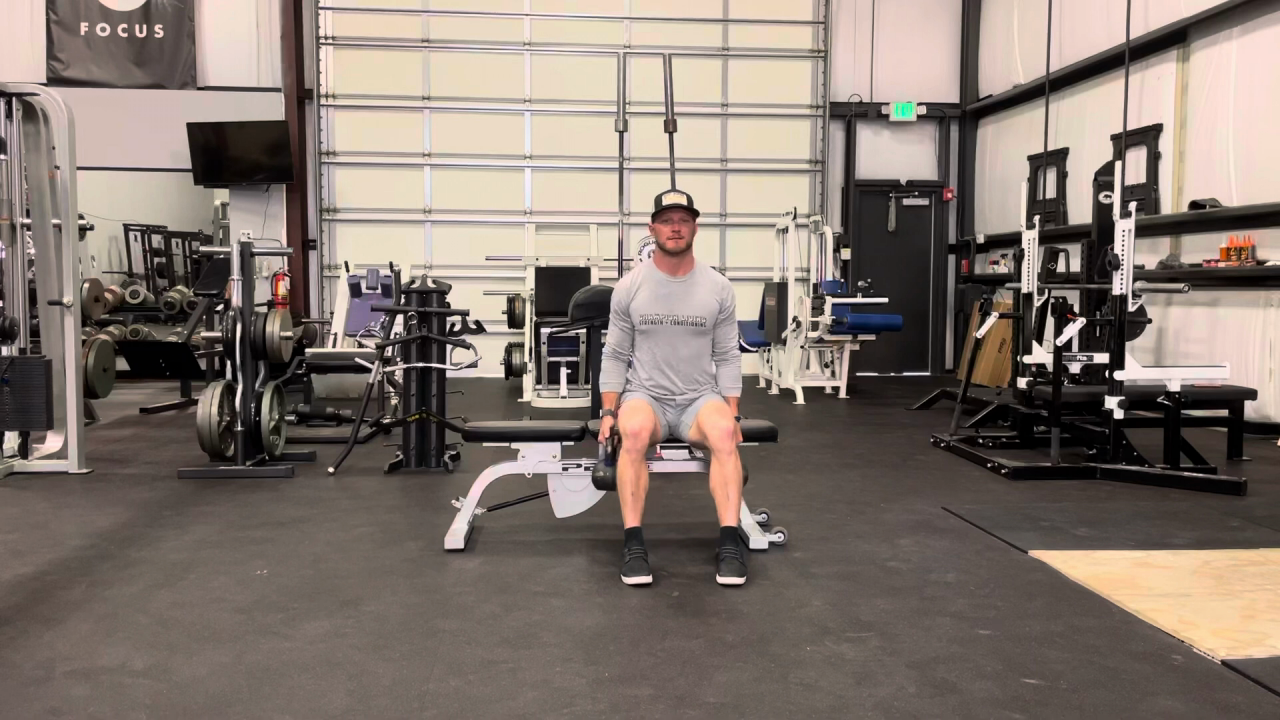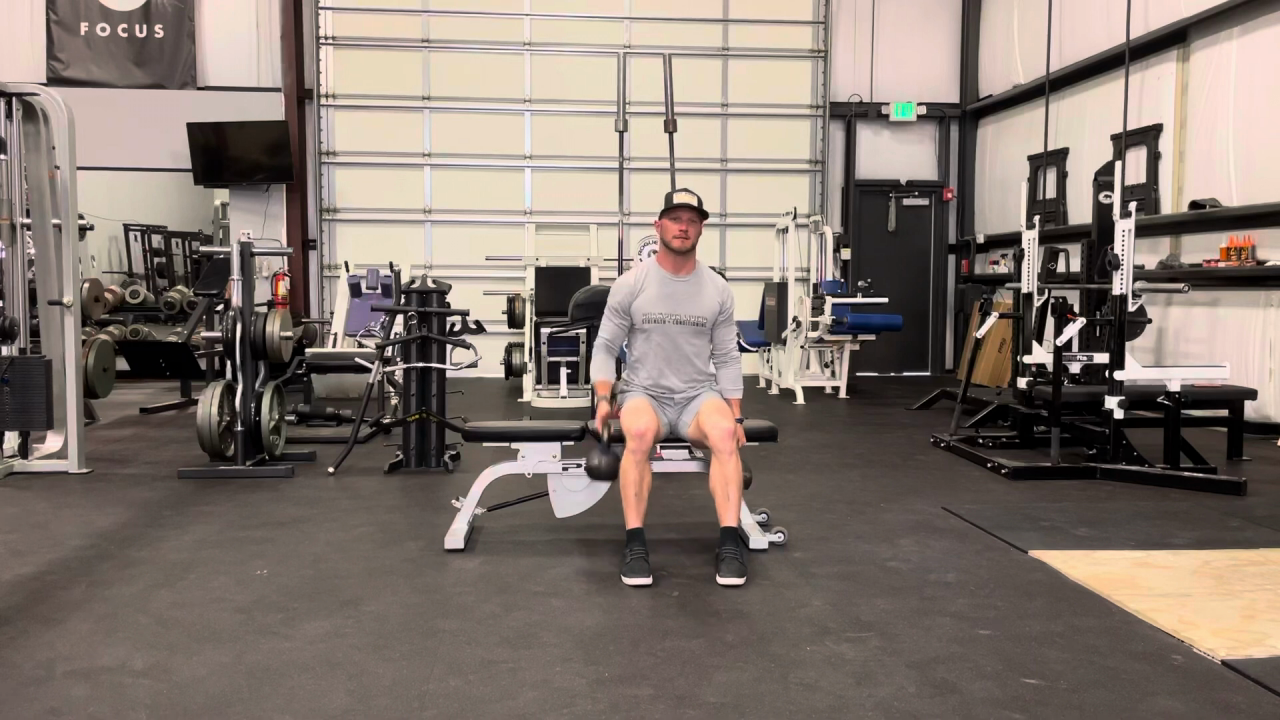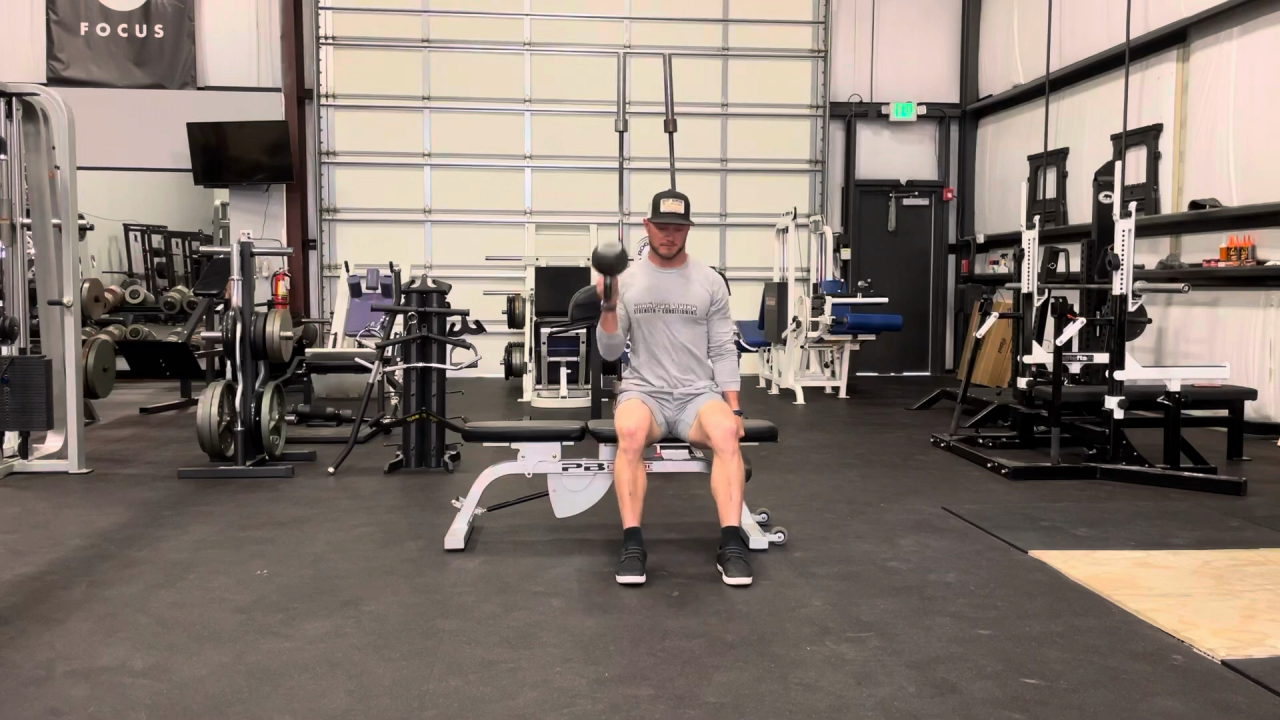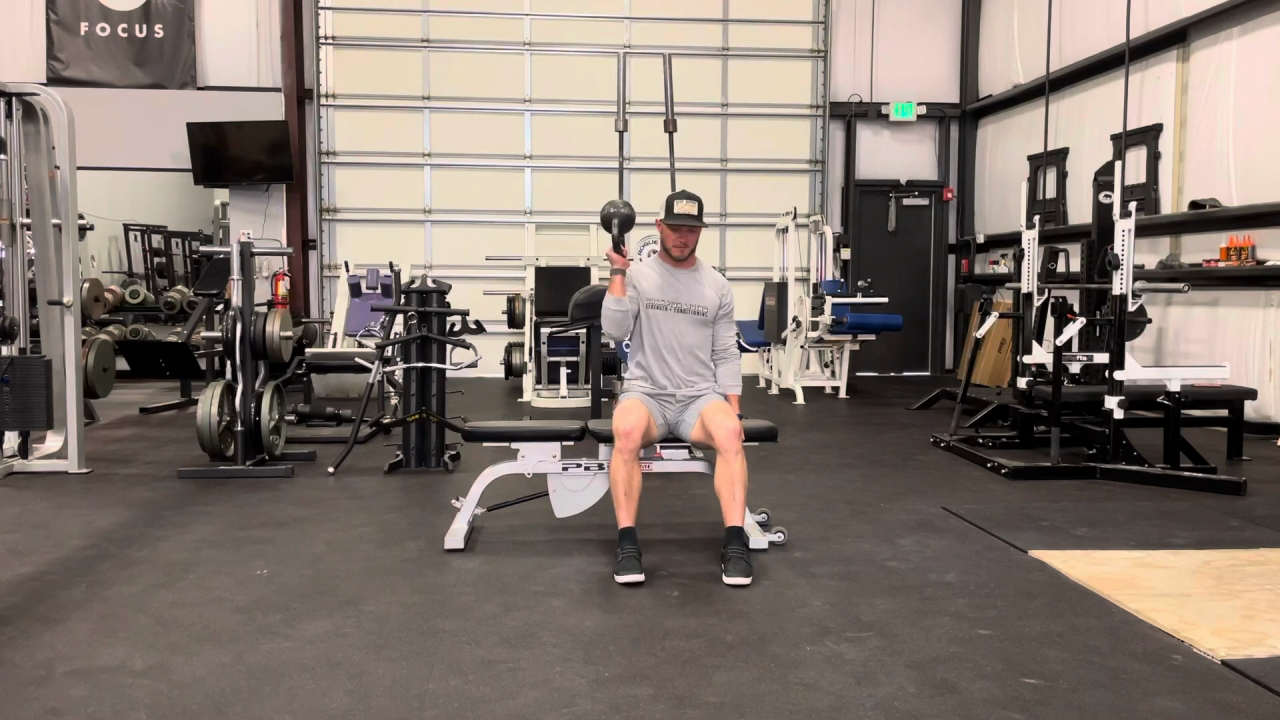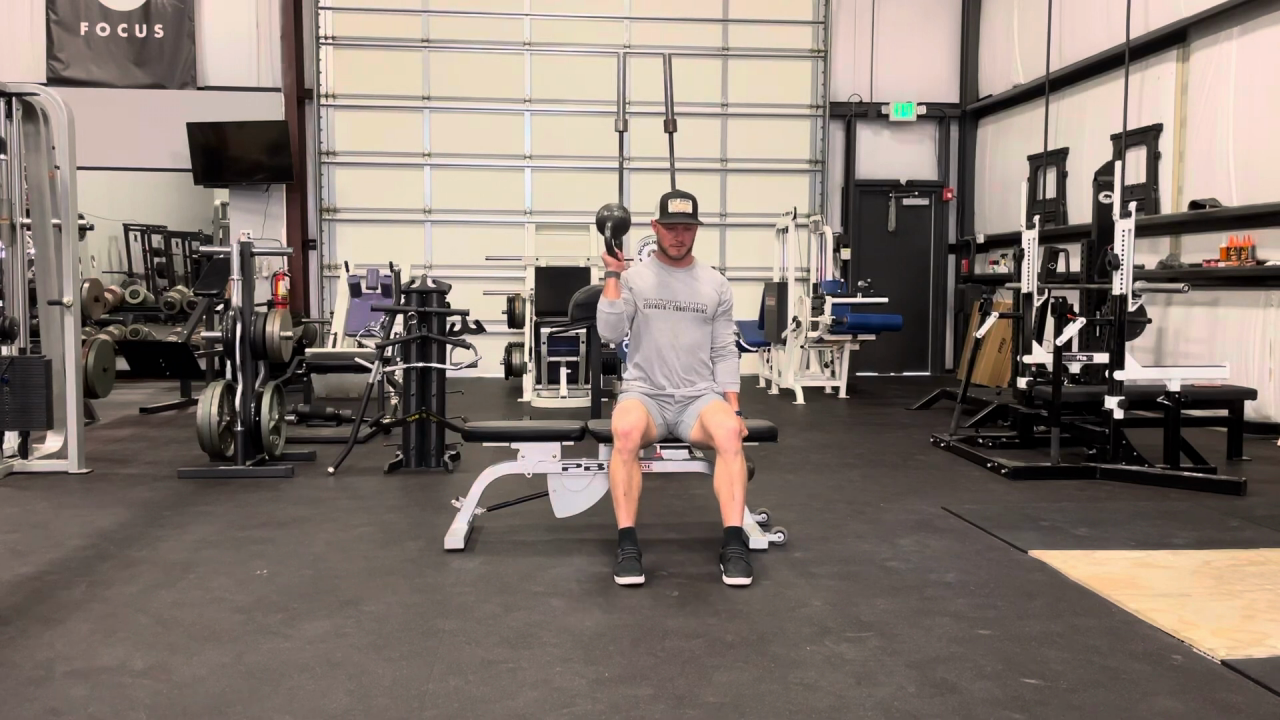
dt=0.4s
person 1, frame 1
left shoulder: (718, 288)
right shoulder: (630, 286)
left elbow: (727, 356)
right elbow: (615, 355)
left wrist: (733, 414)
right wrist: (609, 411)
left hip: (699, 397)
right hip: (645, 394)
left knee: (723, 434)
right knee: (633, 432)
left ankle: (729, 542)
right ankle: (633, 543)
person 1, frame 2
left shoulder: (718, 289)
right shoulder: (631, 284)
left elbow: (727, 358)
right elbow: (606, 346)
left wrist: (736, 417)
right wrist: (603, 399)
left hip: (698, 396)
right hip: (644, 394)
left knee: (724, 434)
right knee: (639, 434)
left ankle: (730, 543)
right ankle: (635, 543)
person 1, frame 3
left shoulder: (710, 282)
right shoulder: (628, 280)
left elbow: (723, 350)
right elbow: (611, 352)
left wrist: (734, 407)
right wrist: (608, 308)
left hip: (698, 394)
right hip: (644, 391)
left knee: (726, 434)
right knee: (631, 432)
left ankle: (731, 543)
right ankle: (632, 543)
person 1, frame 4
left shoulder: (717, 286)
right shoulder: (637, 276)
left elbow: (726, 354)
right elbow: (615, 329)
left wrist: (734, 411)
right wrist: (618, 271)
left hip: (699, 396)
right hip: (645, 393)
left knee: (729, 434)
right knee: (626, 431)
left ankle: (734, 543)
right ankle: (627, 543)
person 1, frame 5
left shoulder: (716, 284)
right shoulder: (633, 278)
left elbow: (724, 352)
right elbow: (610, 332)
left wrist: (734, 409)
right wrist: (612, 274)
left hip: (699, 396)
right hip: (644, 393)
left knee: (729, 433)
right knee: (625, 432)
left ankle: (733, 544)
right ankle: (627, 544)
